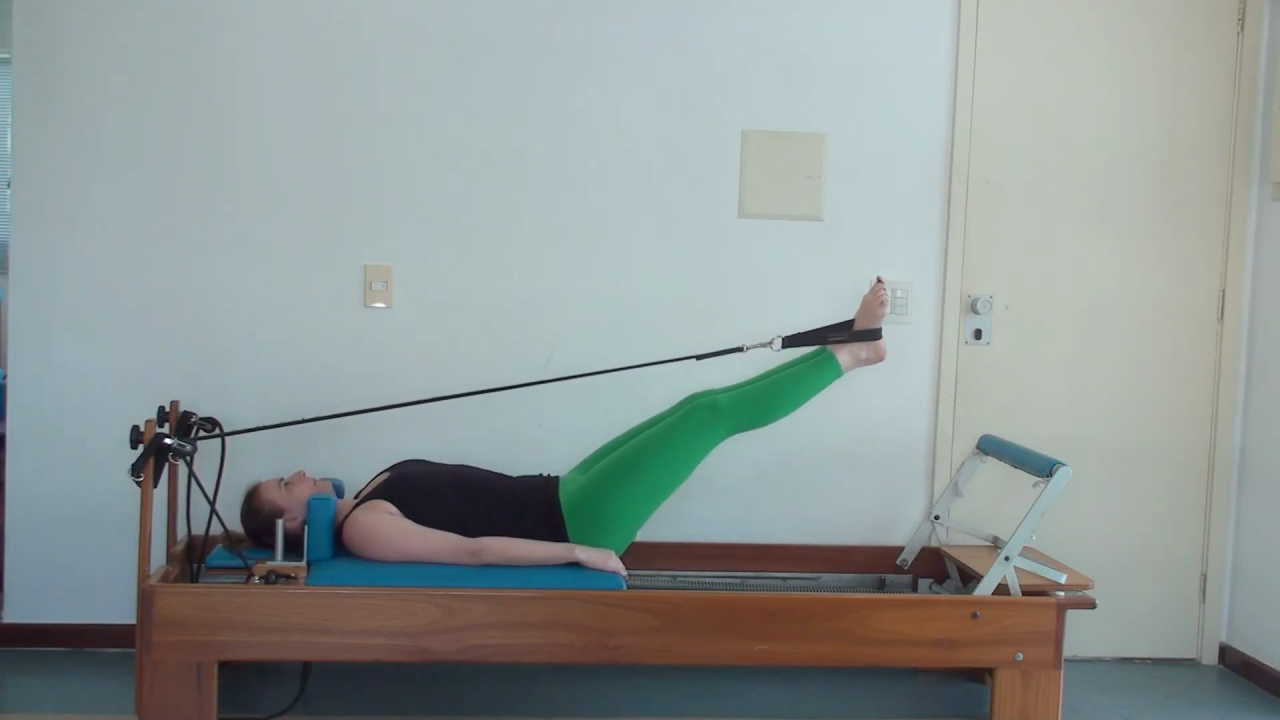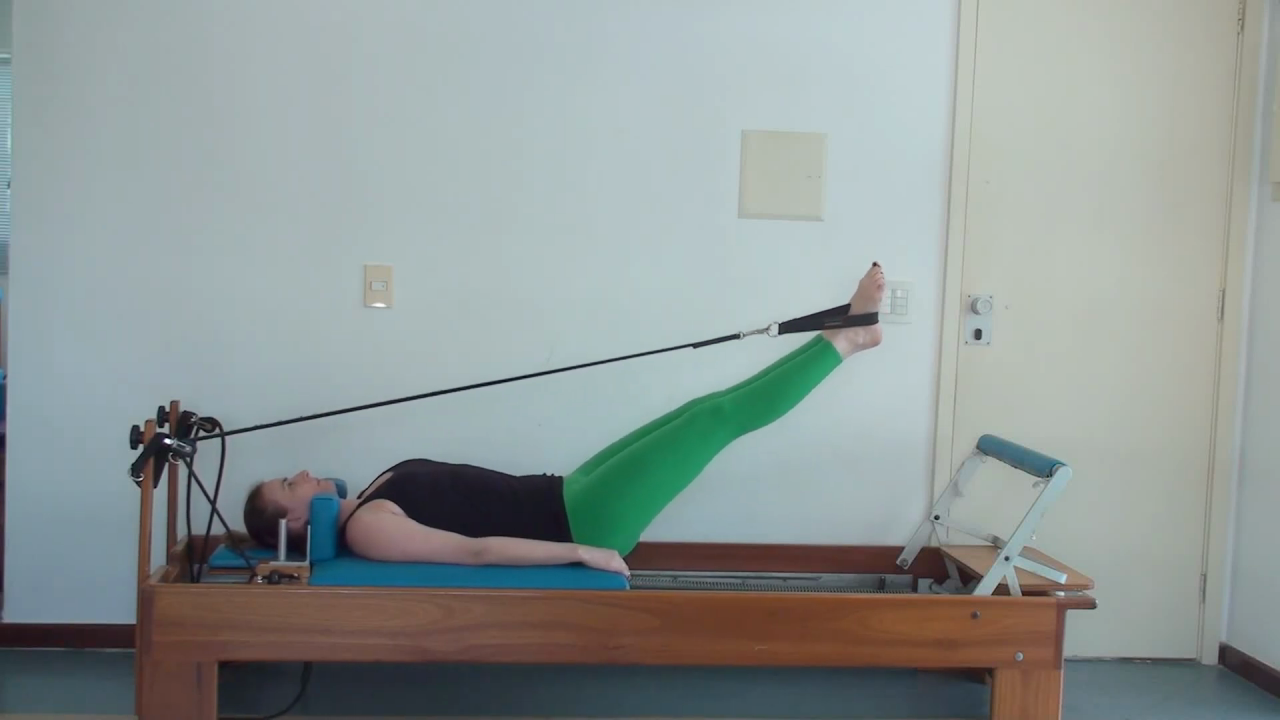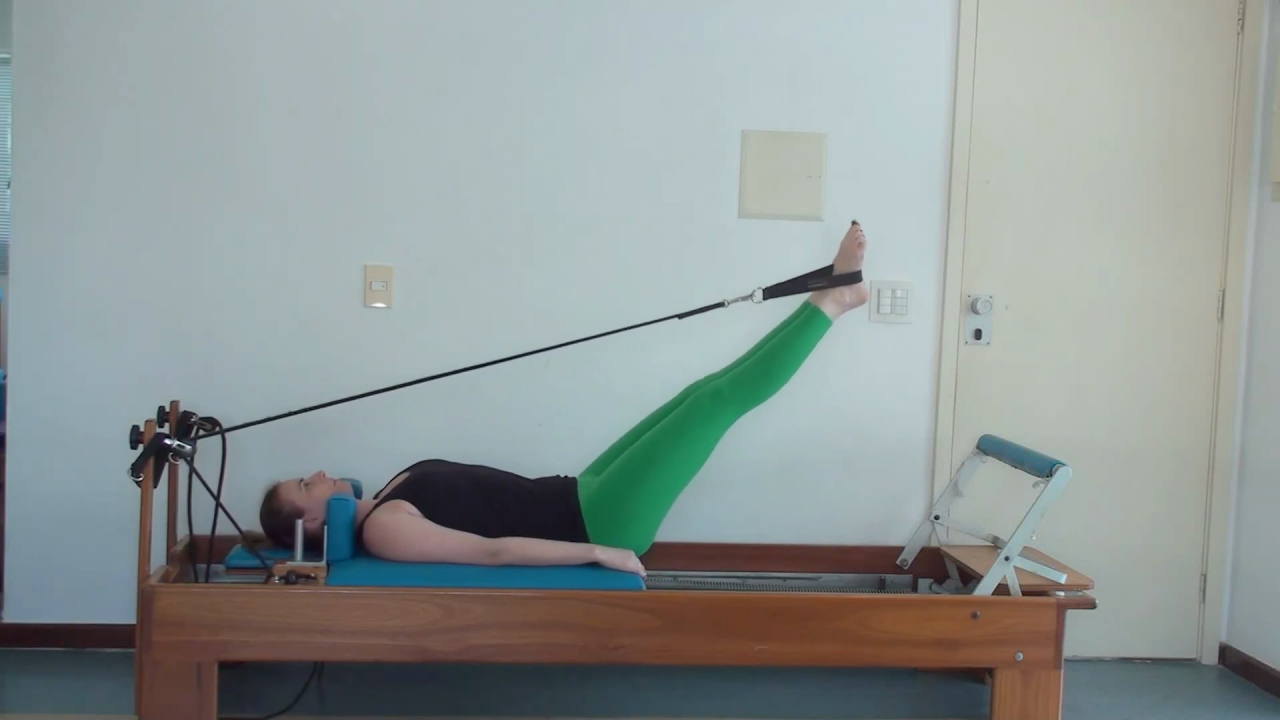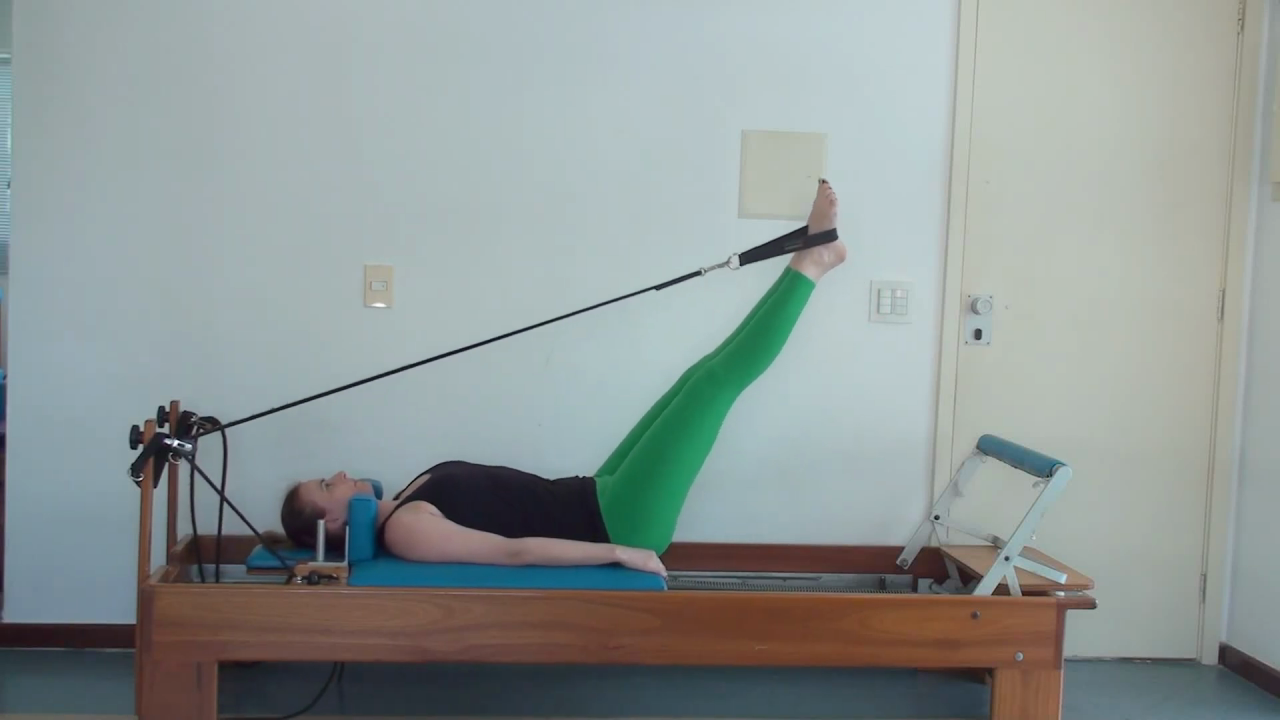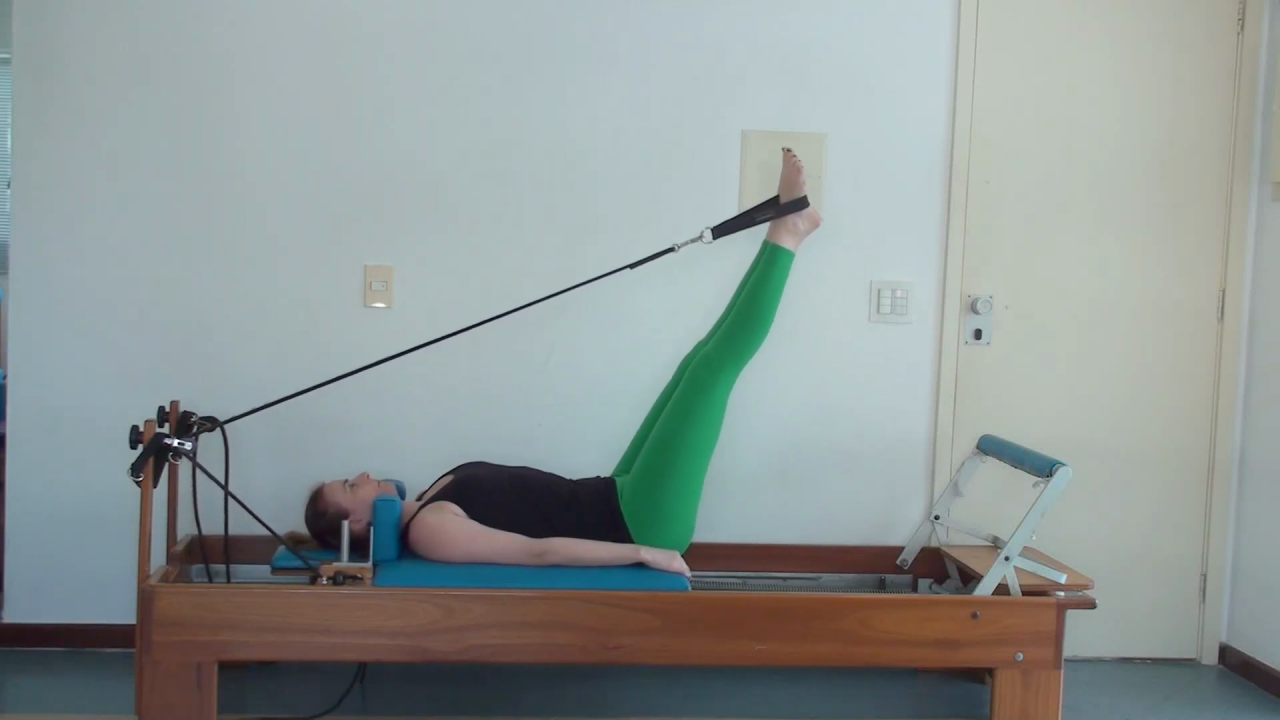
dt=0.5s
person 1, frame 1
left shoulder: (370, 499)
right shoulder: (362, 530)
right elbow: (471, 550)
right wrist: (578, 553)
left hip: (561, 496)
right hip: (572, 522)
left knee: (704, 403)
right knee: (714, 412)
left ankle: (847, 347)
right ankle: (848, 355)
person 1, frame 2
left shoulder: (374, 498)
right shoulder: (366, 529)
right elbow: (473, 550)
right wrist: (580, 552)
left hip: (564, 497)
right hip: (577, 522)
left knee: (708, 409)
right knee: (718, 417)
left ankle: (843, 335)
right ankle: (842, 340)
person 1, frame 3
left shoulder: (391, 499)
right shoulder: (382, 530)
right elbow: (490, 550)
right wrist: (595, 552)
left hip: (576, 495)
right hip: (594, 522)
left knee: (706, 391)
right knee: (718, 399)
left ankle: (829, 299)
right ankle: (827, 304)
person 1, frame 4
left shoulder: (411, 501)
right shoulder: (405, 531)
right elbow: (512, 551)
right wrist: (617, 553)
left hip: (599, 499)
right hip: (616, 523)
left knee: (707, 375)
right knee: (718, 380)
left ankle: (810, 259)
right ankle: (807, 265)
person 1, frame 5
left shoulder: (432, 502)
right shoulder: (428, 531)
right elbow: (537, 551)
right wrist: (641, 553)
left hip: (616, 498)
right hip: (638, 522)
left knee: (705, 360)
right knee: (715, 364)
left ankle: (786, 231)
right ankle: (783, 235)
